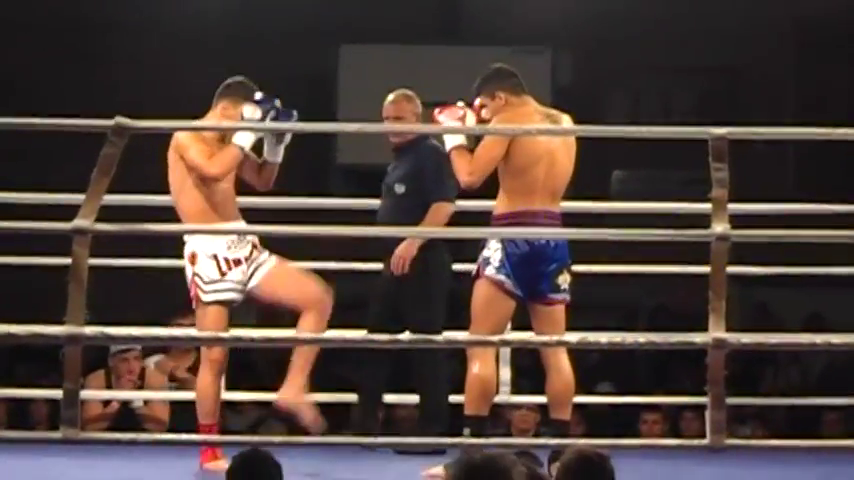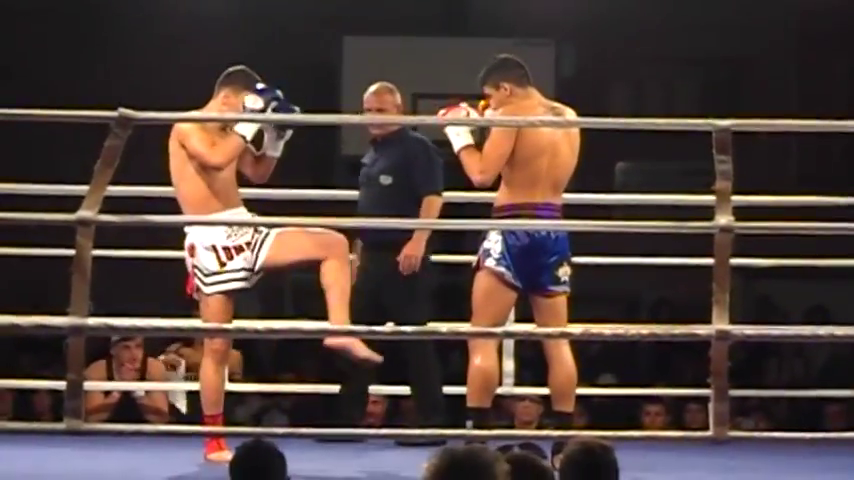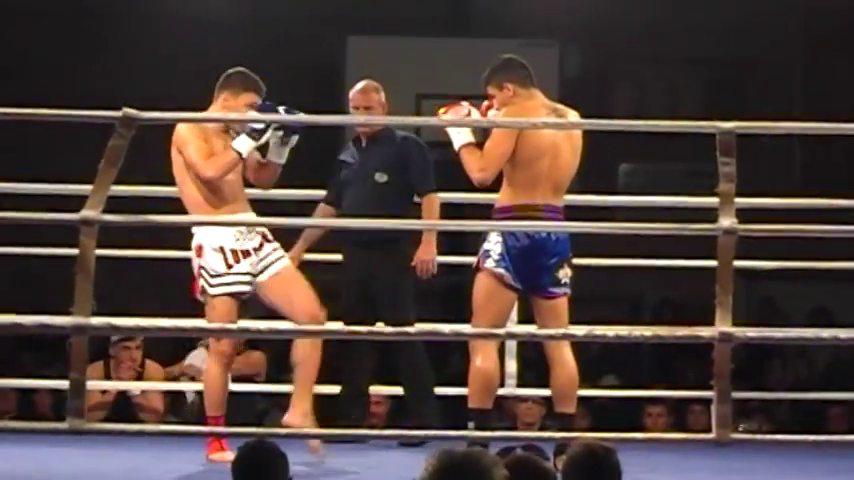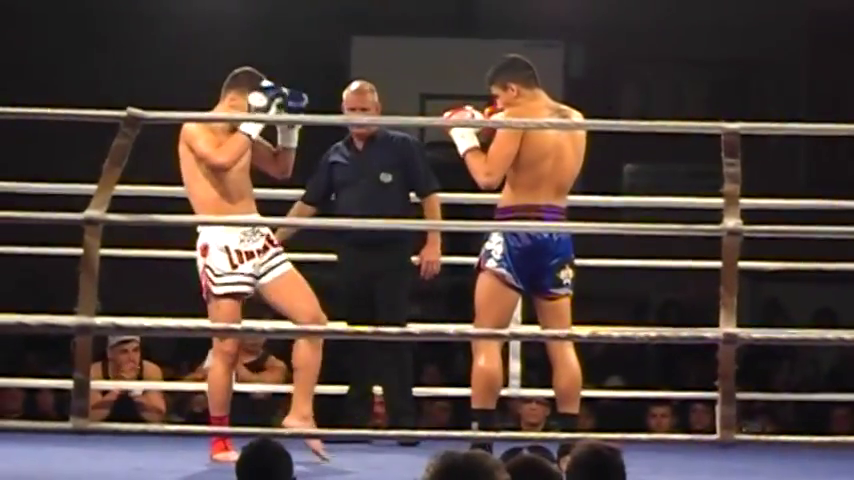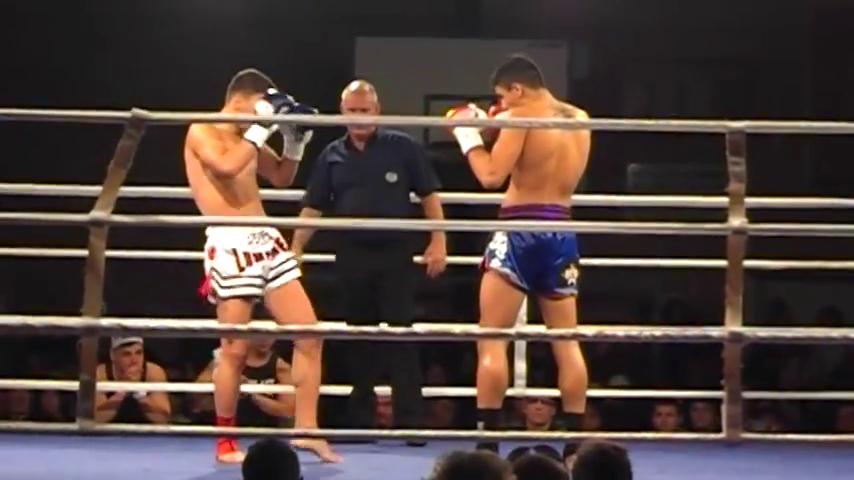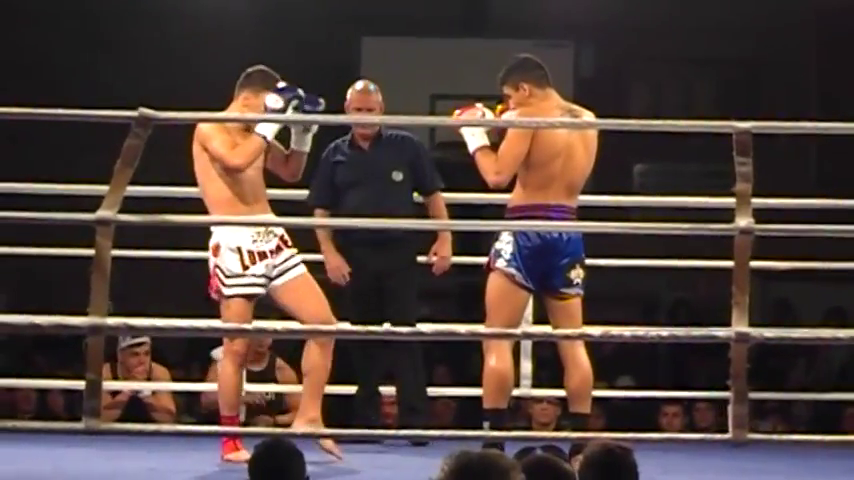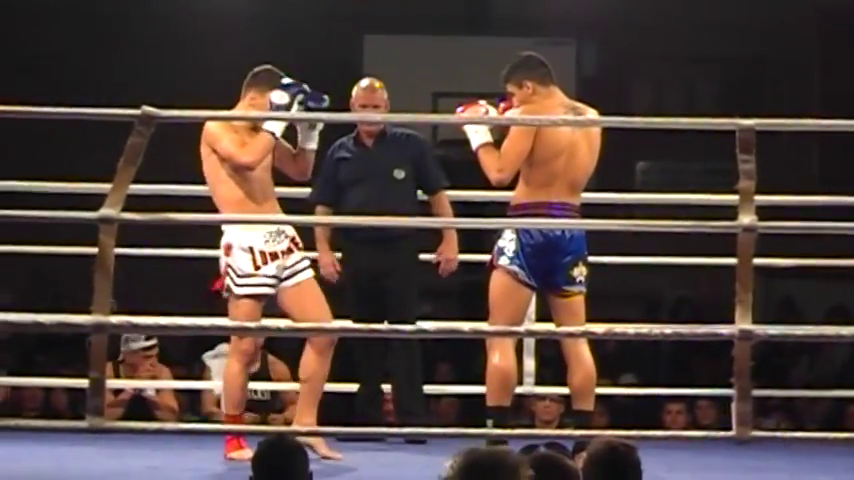
dt=0.2s
person 1, frame 1
left shoulder: (222, 140)
right shoulder: (187, 138)
left elbow: (262, 181)
right elbow: (209, 170)
left wrist: (274, 140)
right wrist: (247, 130)
left hip: (242, 242)
right hip: (207, 251)
left knee: (319, 298)
right knee: (213, 356)
left ankle: (294, 389)
right ankle: (210, 449)
person 1, frame 2
left shoulder: (229, 131)
right shoulder: (187, 127)
left elbow: (260, 171)
right elbow: (215, 160)
left wrist: (278, 132)
right wrist: (249, 122)
left hip: (247, 231)
right hip: (210, 240)
left knee: (335, 245)
right knee: (216, 346)
left ankle: (340, 334)
right ankle: (215, 441)
person 1, frame 3
left shoulder: (235, 135)
right shoulder: (188, 131)
left elbow: (264, 178)
right elbow: (210, 172)
left wrist: (280, 140)
right wrist: (250, 137)
left hip: (255, 238)
right hip: (217, 244)
left knee: (312, 317)
right knee: (223, 347)
left ankle: (300, 413)
right ankle: (216, 441)
person 1, frame 4
left shoulder: (242, 133)
right shoulder: (195, 129)
left elbow: (281, 168)
right elbow: (221, 159)
left wrist: (288, 127)
right wrist: (256, 119)
left hip: (259, 239)
right hip: (222, 244)
left knee: (313, 320)
right knee: (227, 347)
left ankle: (300, 414)
right ankle: (219, 440)
person 1, frame 5
left shoulder: (248, 136)
right shoulder: (201, 132)
left elbow: (282, 176)
right elbow: (226, 166)
left wrist: (294, 139)
right wrist: (262, 126)
left hip: (267, 242)
right hip: (230, 247)
left knee: (309, 336)
right knee: (235, 349)
left ankle: (305, 427)
right ankle: (226, 442)
person 1, frame 6
left shoulder: (257, 133)
right shoulder: (210, 129)
left elbow: (291, 171)
right elbow: (237, 161)
left wrist: (302, 130)
right wrist: (272, 120)
left hip: (274, 240)
right hip: (236, 245)
left knee: (323, 325)
right knee: (237, 348)
left ankle: (308, 419)
right ankle: (230, 441)
person 1, frame 7
left shoulder: (262, 131)
right shoulder: (217, 128)
left elbow: (300, 169)
right elbow: (247, 159)
left wrist: (307, 124)
right wrist: (277, 121)
left hip: (284, 240)
right hip: (245, 244)
left knee: (324, 332)
right knee: (245, 346)
left ankle: (303, 423)
right ankle: (234, 439)
person 2, frame 1
left shoulder: (509, 120)
right shoulder: (564, 124)
left elbow: (470, 176)
left wrist: (453, 131)
right wrist: (481, 126)
left hip: (513, 239)
right hip: (552, 239)
left knee: (481, 346)
right knee: (554, 349)
person 2, frame 2
left shoulder: (512, 113)
right shoulder: (568, 117)
left elbow: (482, 174)
left wrist: (458, 131)
left hip: (514, 232)
right hip: (553, 232)
left knee: (482, 339)
right knee: (556, 342)
person 2, frame 3
left shoulder: (514, 115)
right shoulder: (571, 120)
left elbow: (482, 173)
left wrist: (460, 129)
right wrist: (491, 123)
left hip: (514, 232)
right hip: (554, 233)
left knee: (483, 341)
right knee: (558, 343)
person 2, frame 4
left shoulder: (517, 116)
right shoulder: (575, 120)
left elbow: (488, 176)
left wrist: (464, 133)
right wrist: (490, 126)
left hip: (516, 232)
right hip: (557, 233)
left knee: (486, 341)
right knee: (561, 343)
left ankle: (481, 444)
person 2, frame 5
left shoulder: (522, 116)
right shoulder: (579, 120)
left elbow: (492, 175)
left wrist: (468, 133)
left hip: (521, 232)
right hip: (561, 232)
left knee: (491, 341)
right knee: (567, 343)
left ankle: (487, 444)
person 2, frame 6
left shoulder: (529, 116)
right shoulder: (587, 121)
left elbow: (498, 175)
left wrist: (475, 132)
left hip: (527, 231)
right hip: (567, 233)
left knee: (497, 341)
right knee: (572, 343)
left ankle: (493, 443)
person 2, frame 7
left shoulder: (532, 115)
right shoulder: (591, 119)
left elbow: (500, 173)
left wrist: (478, 130)
left hip: (529, 229)
right hip: (570, 231)
left knee: (500, 339)
right knee: (575, 341)
person 3, frame 1
left shoulder: (431, 154)
right shoulder: (398, 159)
left elbow: (443, 205)
left wrist: (412, 243)
left hip: (423, 264)
right hip: (396, 265)
left knee: (425, 347)
left ankle: (435, 430)
right ankle: (366, 425)
person 3, frame 2
left shoulder: (416, 147)
right shoulder: (371, 154)
left elbow: (433, 198)
left wrist: (418, 240)
right wrist: (356, 255)
left hip: (405, 257)
right hip: (372, 257)
left knee: (413, 338)
left ankle: (432, 422)
right ankle: (348, 417)
person 3, frame 3
left shoulder: (406, 146)
right shoulder: (348, 154)
left elbow: (429, 196)
right elbow: (330, 206)
left wrist: (428, 243)
right wrist: (299, 247)
left hip: (393, 253)
right hip: (356, 254)
left knee: (401, 332)
right knee: (355, 335)
left ankle: (425, 418)
right ankle: (352, 418)
person 3, frame 4
left shoulder: (403, 147)
right shoulder: (335, 155)
left elbow: (429, 196)
right elbow: (309, 204)
left wrist: (433, 242)
right wrist: (275, 240)
left hip: (393, 253)
right hip: (352, 255)
right knee: (357, 336)
left ankle: (403, 420)
right ankle: (356, 419)
person 3, frame 5
left shoulder: (403, 147)
right shoulder: (332, 155)
left elbow: (429, 194)
right elbow: (313, 209)
left wrist: (439, 239)
right wrist: (295, 251)
left hip: (395, 252)
right hip: (352, 255)
right knee: (359, 337)
left ankle: (410, 421)
right ankle: (360, 420)
person 3, frame 6
left shoulder: (406, 146)
right shoulder: (335, 154)
left elbow: (432, 194)
right elbow: (321, 210)
left wrist: (444, 238)
right wrist: (329, 253)
left hip: (399, 252)
right hip: (355, 255)
right knee: (363, 337)
left ankle: (414, 420)
right ankle: (366, 420)
person 3, frame 7
left shoulder: (410, 144)
right shoulder: (339, 151)
left elbow: (437, 193)
right elbow: (324, 206)
left wrist: (449, 238)
right wrist: (323, 249)
left hip: (400, 249)
right hip: (357, 252)
right knee: (363, 334)
left ankle: (412, 419)
right ankle: (367, 418)
